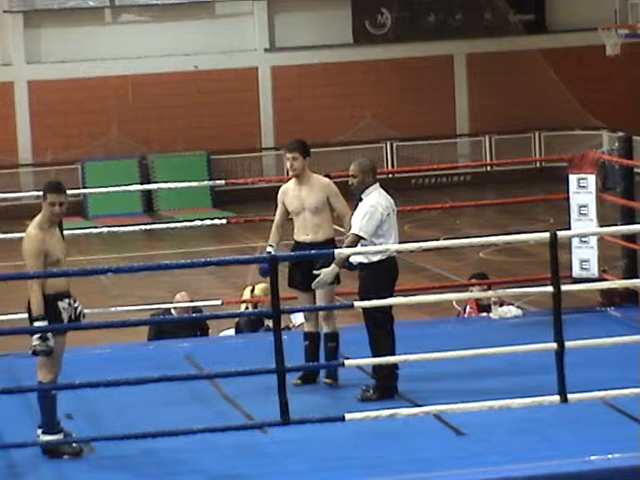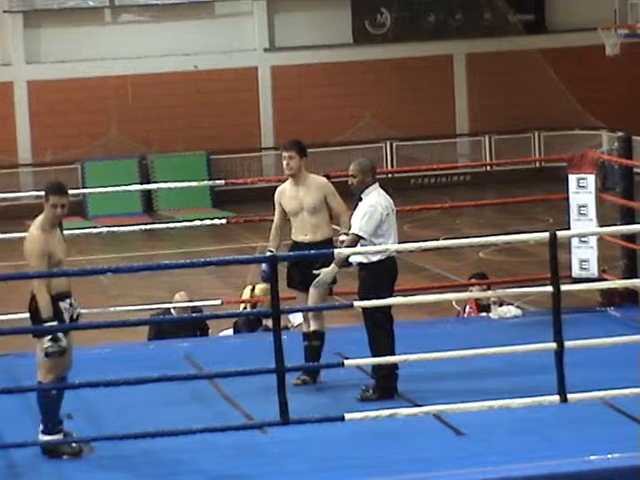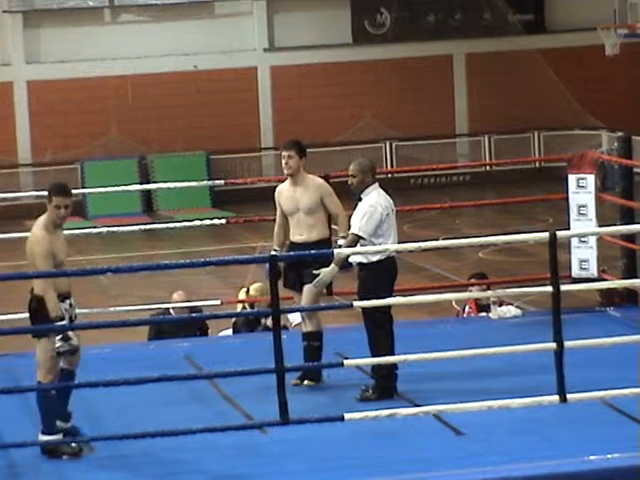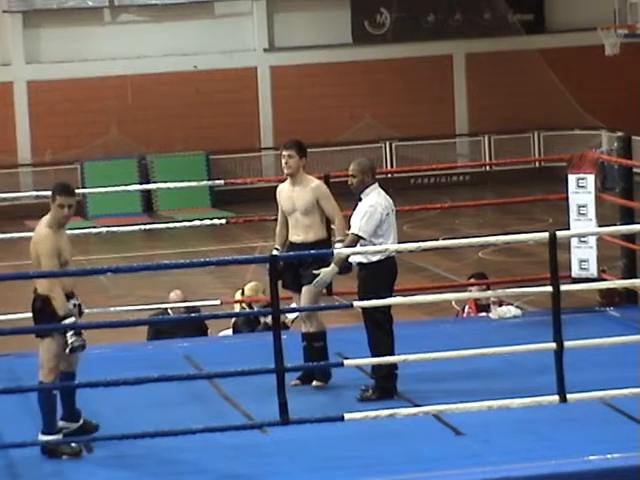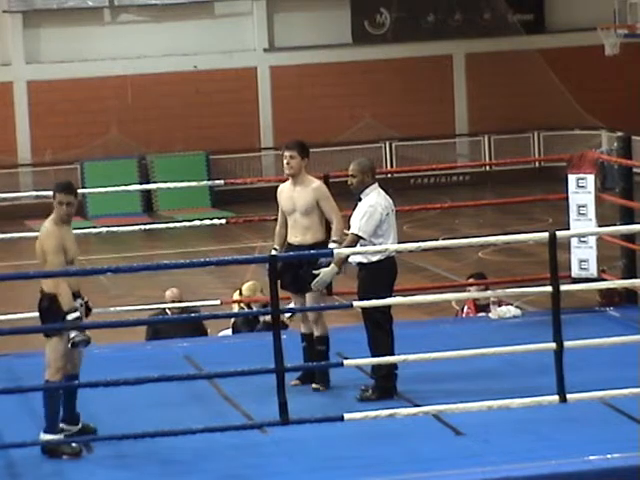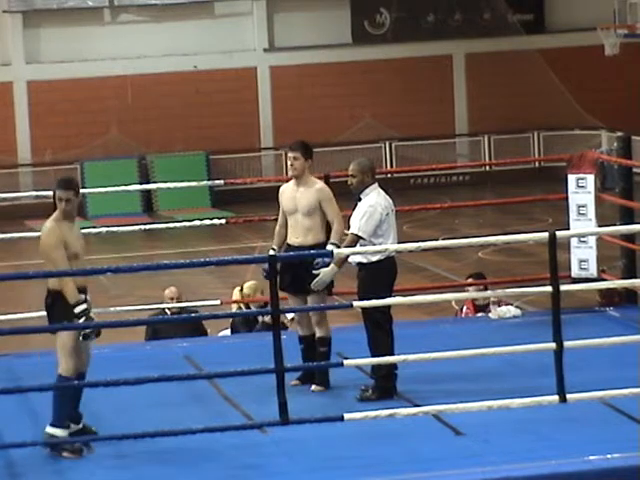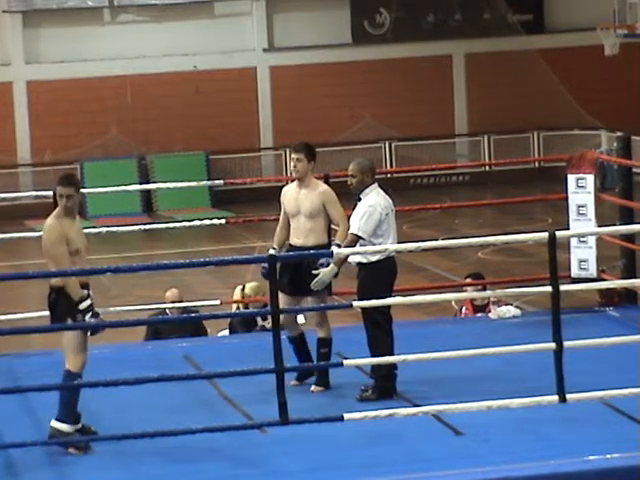
dt=0.2s
person 1, frame 1
left shoulder: (55, 226)
right shoulder: (35, 236)
right elbow: (34, 285)
left wrist: (72, 301)
right wrist: (39, 326)
left hip: (60, 302)
right hip: (46, 305)
left knee: (54, 370)
right knee: (48, 373)
left ankle: (49, 426)
right ankle: (50, 437)
person 1, frame 2
left shoulder: (55, 227)
right shoulder: (38, 237)
right elbow: (40, 287)
left wrist: (70, 302)
right wrist: (49, 328)
left hip: (61, 302)
right hip: (47, 306)
left knee: (64, 367)
right knee: (49, 373)
left ankle: (52, 424)
right ankle: (49, 437)
person 1, frame 3
left shoulder: (55, 227)
right shoulder: (41, 237)
right elbow: (47, 287)
left wrist: (68, 304)
right wrist: (59, 327)
left hip: (61, 301)
right hip: (46, 306)
left knee: (71, 361)
right knee: (48, 372)
left ankle: (61, 420)
right ankle: (48, 436)
person 1, frame 4
left shoulder: (57, 227)
right shoulder: (46, 236)
right elbow: (53, 286)
left wrist: (74, 301)
right wrist: (69, 324)
left hip: (63, 301)
right hip: (49, 306)
left knee: (70, 362)
right knee: (50, 371)
left ankle: (71, 421)
right ankle: (49, 437)
person 1, frame 5
left shoulder: (64, 226)
right shoulder: (52, 233)
right elbow: (59, 281)
left wrist: (81, 300)
right wrist: (74, 319)
left hip: (68, 300)
right hip: (56, 305)
left knee: (73, 365)
right knee: (56, 370)
left ankle: (70, 423)
right ankle: (50, 437)
person 1, frame 6
left shoulder: (73, 223)
right shoulder: (53, 230)
right elbow: (63, 276)
right wrist: (81, 310)
left hip: (76, 297)
right hip: (62, 301)
left knee: (82, 363)
right knee: (67, 366)
left ankle: (72, 422)
right ankle: (56, 431)
person 1, frame 7
left shoulder: (75, 220)
right shoulder: (54, 227)
right elbow: (66, 273)
right wrist: (86, 306)
left hip: (78, 294)
right hip: (66, 297)
left knee: (78, 361)
right knee: (75, 362)
left ankle: (71, 421)
right ankle: (61, 425)
person 2, frame 1
left shoulder: (325, 185)
right shoulder: (285, 191)
left elbow: (346, 215)
right elbow: (278, 225)
right wrist: (270, 251)
left hip: (324, 249)
right hip: (300, 251)
left knee: (325, 313)
right knee: (308, 315)
left ankle: (331, 369)
right ankle: (310, 370)
person 2, frame 2
left shoulder: (321, 185)
right shoulder: (281, 192)
left elbow: (343, 214)
right elbow: (277, 227)
right wrist: (270, 255)
left hip: (322, 249)
right hip: (298, 251)
left knee: (315, 312)
right knee: (305, 313)
left ankle: (312, 369)
right ankle: (308, 368)
person 2, frame 3
left shoulder: (318, 186)
right shoulder: (280, 192)
left elbow: (340, 215)
right wrist: (275, 254)
left hip: (319, 249)
right hip: (295, 251)
left knee: (308, 310)
right knee: (304, 314)
left ankle: (315, 369)
right ankle: (308, 369)
person 2, frame 4
left shoulder: (316, 187)
right shoulder: (281, 190)
left elbow: (337, 219)
left wrist: (339, 248)
right wrist: (276, 253)
left hip: (316, 250)
right hip: (293, 251)
left knee: (308, 311)
right knee: (303, 314)
left ankle: (323, 370)
right ankle: (309, 370)
person 2, frame 5
left shoulder: (317, 188)
right shoulder: (282, 190)
left elbow: (336, 220)
left wrist: (333, 249)
right wrist: (275, 252)
left hip: (314, 252)
right hip: (292, 252)
left knee: (314, 316)
right knee: (302, 316)
left ankle: (322, 374)
right ankle: (309, 370)
person 2, frame 6
left shoulder: (320, 190)
right shoulder: (284, 191)
left elbow: (337, 223)
left wrist: (330, 251)
right wrist: (273, 252)
left hip: (314, 253)
right hip: (292, 254)
left knee: (318, 318)
right knee: (300, 319)
left ankle: (322, 376)
right ankle: (309, 370)
person 2, frame 7
left shoulder: (323, 192)
right shoulder: (286, 192)
left elbow: (343, 224)
right wrist: (273, 252)
left hip: (316, 255)
right hip: (293, 255)
left knee: (319, 318)
right knee: (285, 317)
left ankle: (322, 376)
right ankle: (306, 365)
person 3, frame 1
left shoulder: (373, 204)
right shoulder: (380, 199)
left elbow: (354, 240)
left wrist: (334, 268)
left hip: (375, 268)
right hip: (380, 265)
left knee: (378, 327)
right knee: (381, 325)
left ankle: (385, 385)
right ankle: (385, 379)
person 3, frame 2
left shoulder: (372, 204)
right shoulder: (379, 198)
left elbow: (354, 240)
left wrist: (333, 268)
left hip: (375, 269)
right hip: (379, 266)
left knee: (378, 327)
right knee: (380, 325)
left ankle: (384, 385)
right ankle: (385, 379)
person 3, frame 3
left shoulder: (372, 204)
right shoulder: (378, 198)
left elbow: (354, 240)
left wrist: (333, 268)
left hip: (375, 269)
right hip: (379, 266)
left knee: (377, 326)
right knee: (380, 325)
left ankle: (384, 385)
right ankle: (384, 379)
person 3, frame 4
left shoulder: (372, 204)
right shoulder: (378, 198)
left elbow: (353, 240)
left wrist: (333, 268)
left hip: (375, 268)
right hip: (379, 266)
left knee: (377, 327)
right knee: (380, 325)
left ankle: (384, 385)
right ankle: (384, 379)
person 3, frame 5
left shoulder: (372, 204)
right shoulder: (378, 198)
left elbow: (353, 240)
left wrist: (333, 268)
left hip: (375, 269)
right hip: (379, 266)
left knee: (377, 327)
right knee: (380, 325)
left ankle: (384, 385)
right ankle: (384, 379)
person 3, frame 6
left shoulder: (372, 204)
right shoulder: (378, 198)
left elbow: (353, 240)
left wrist: (333, 269)
left hip: (374, 269)
right hip: (379, 266)
left knee: (377, 326)
right knee: (380, 325)
left ankle: (384, 385)
right ankle: (384, 379)
person 3, frame 7
left shoulder: (371, 204)
right shoulder: (378, 198)
left elbow: (352, 240)
left wrist: (332, 268)
left hip: (374, 269)
right hip: (379, 266)
left knee: (377, 326)
right knee: (379, 325)
left ankle: (384, 385)
right ankle: (384, 379)
